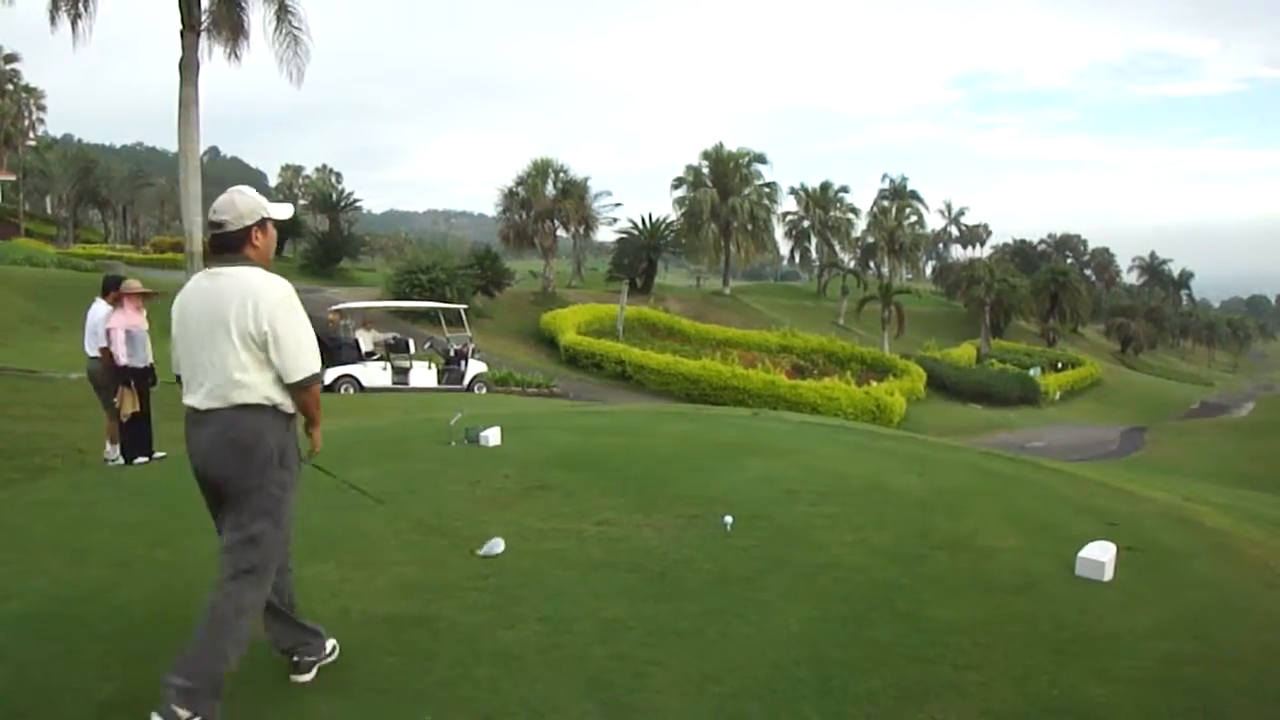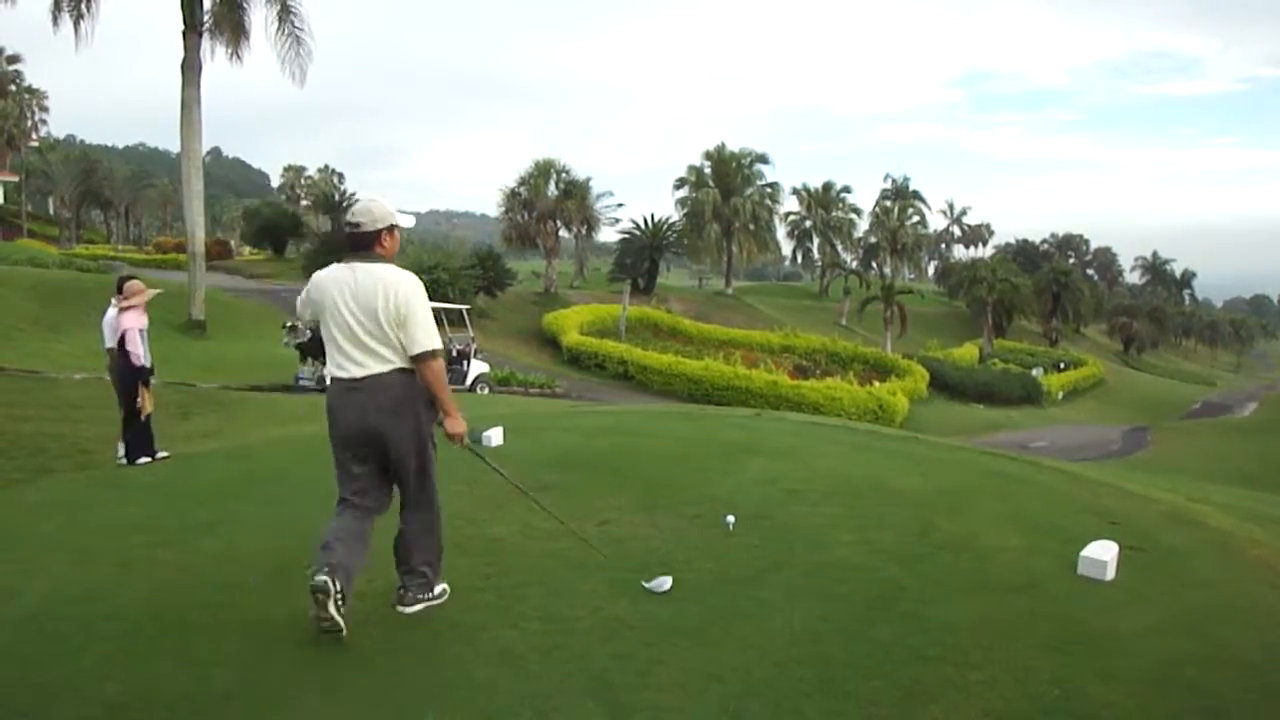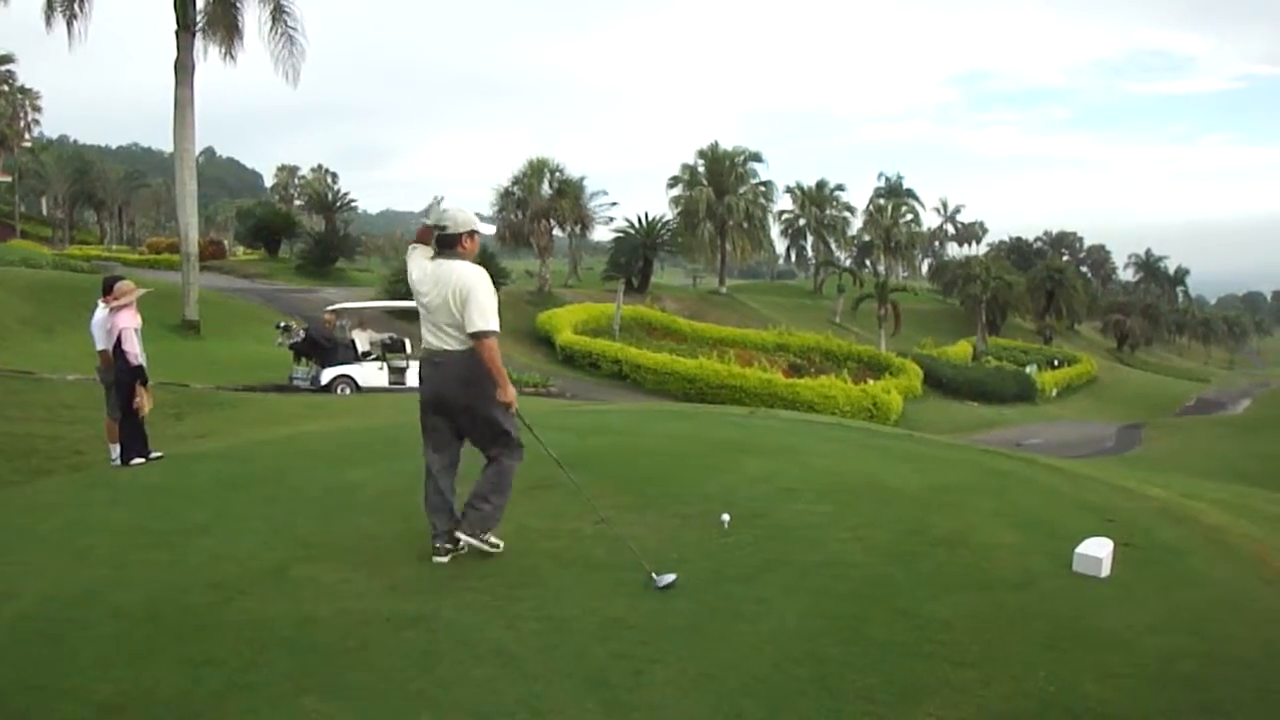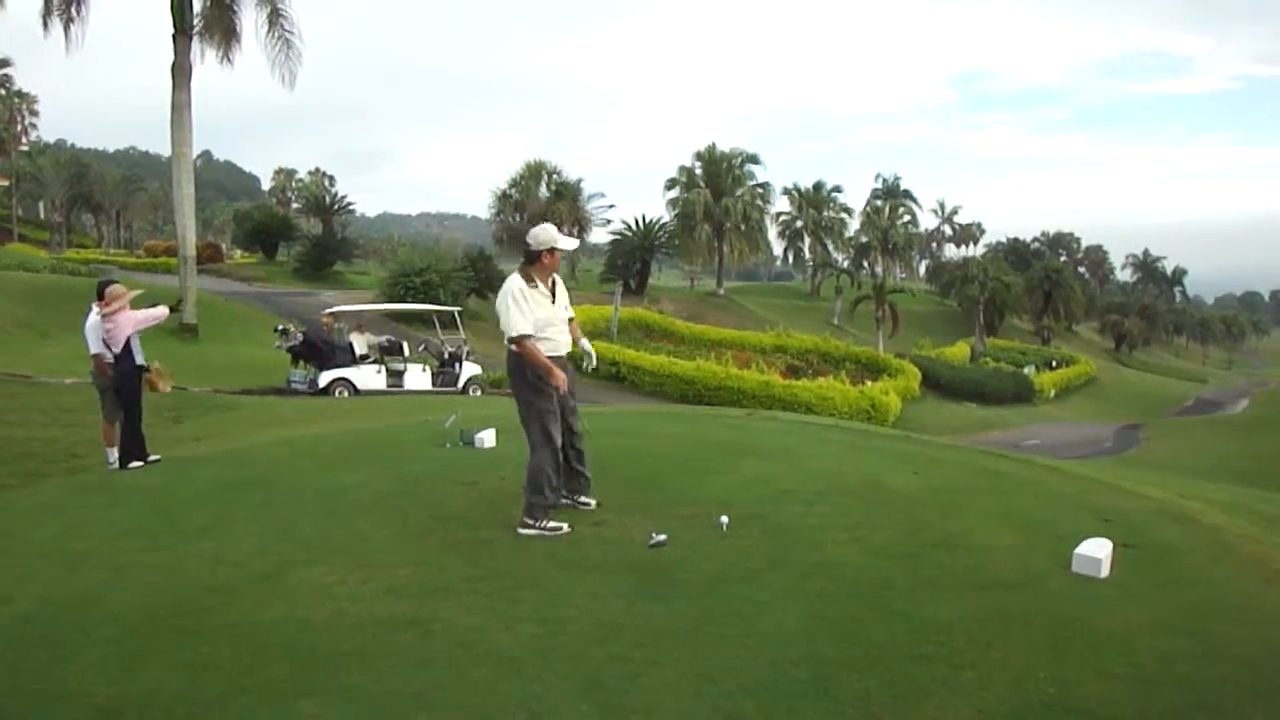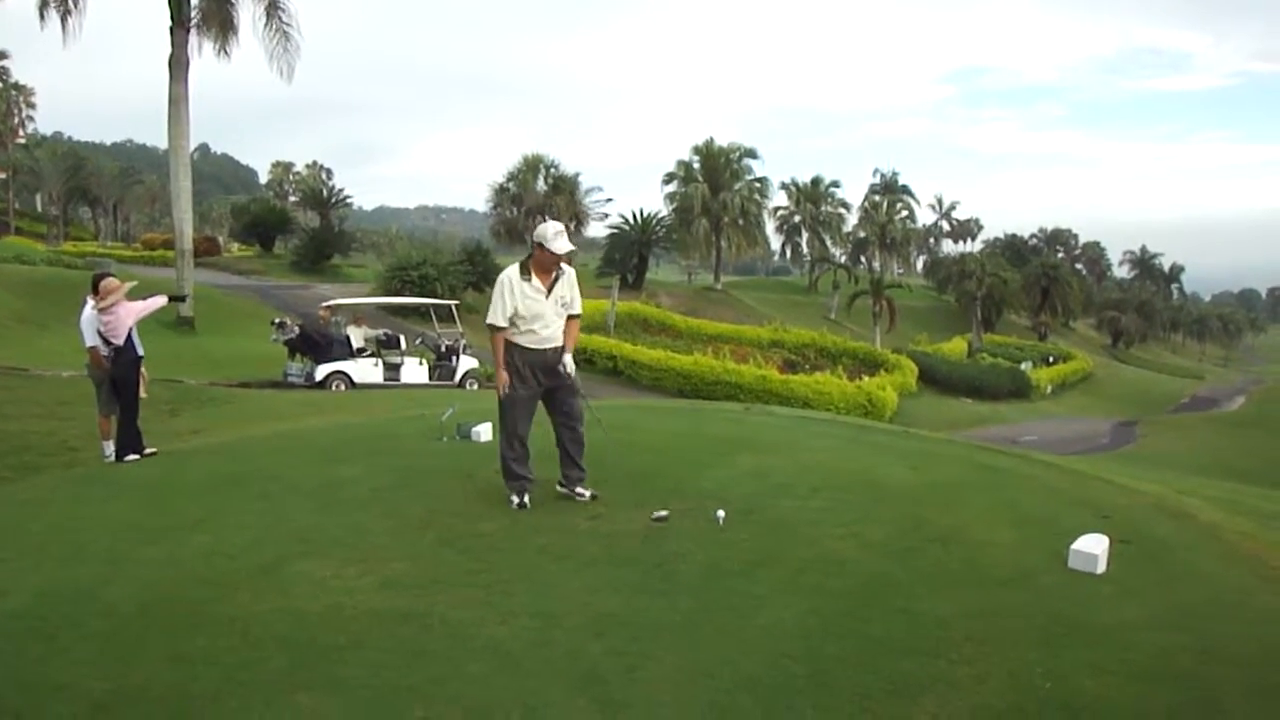
dt=0.7s
person 1, frame 1
left shoulder: (189, 293)
right shoulder: (270, 290)
left elbow: (185, 370)
right elbow: (302, 377)
right wrist: (314, 424)
left hip: (202, 432)
right hip: (255, 435)
left knee: (262, 549)
right knee: (247, 569)
left ankle: (302, 646)
person 1, frame 2
left shoulder: (325, 282)
right shoulder: (403, 283)
left elbow: (303, 310)
right elbow: (427, 356)
right wrist: (450, 413)
left hip: (344, 400)
right hip: (397, 397)
left knee: (357, 502)
right knee: (417, 495)
left ankle: (332, 576)
right ankle: (417, 586)
person 1, frame 3
left shoulder: (421, 271)
right shoulder: (473, 276)
left elbow: (418, 245)
right elbow: (484, 336)
left wrist: (432, 223)
right wrist: (504, 383)
left hip: (432, 371)
right hip: (470, 372)
left knee: (439, 460)
right knee: (505, 450)
left ankle: (443, 538)
right ankle: (476, 525)
person 1, frame 4
left shoulder: (554, 281)
right shoulder: (515, 288)
left elbow: (564, 318)
right elbow: (521, 339)
left wrist: (581, 341)
right wrist: (551, 371)
left hip: (560, 368)
right hip: (531, 372)
left knee: (570, 433)
right knee: (547, 444)
left ankle: (573, 490)
right ankle: (536, 517)
person 1, frame 5
left shoulder: (568, 275)
right shoulder: (510, 279)
left elbow: (573, 317)
right elbow: (497, 327)
left wrist: (568, 353)
right wrist: (500, 369)
left hip: (556, 358)
right hip: (521, 358)
left knee: (571, 420)
right knee: (515, 428)
left ankle: (572, 480)
right ankle: (518, 487)
